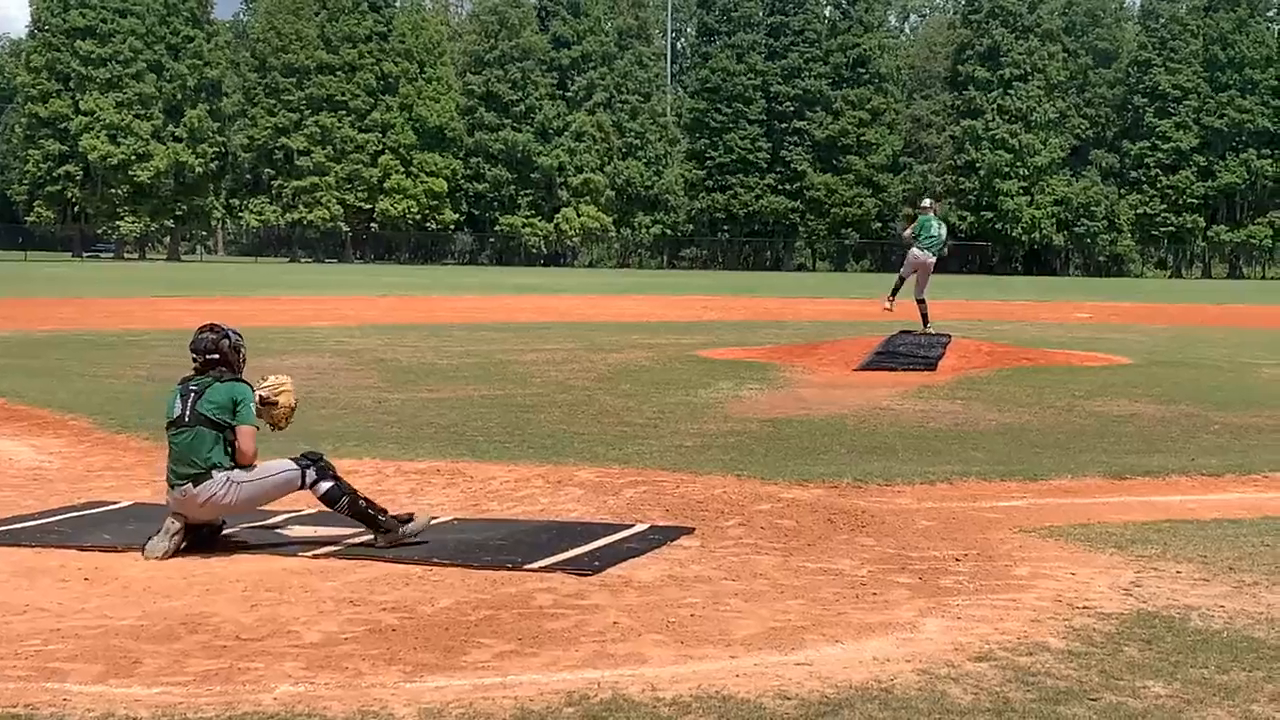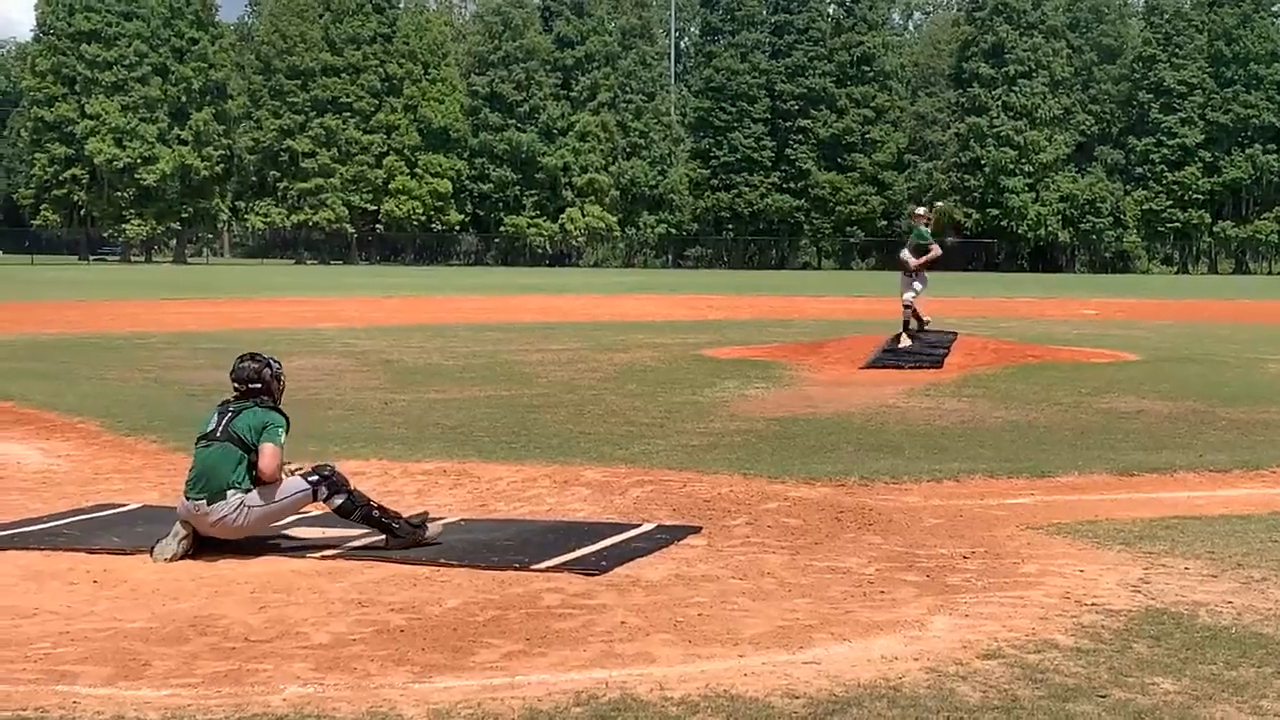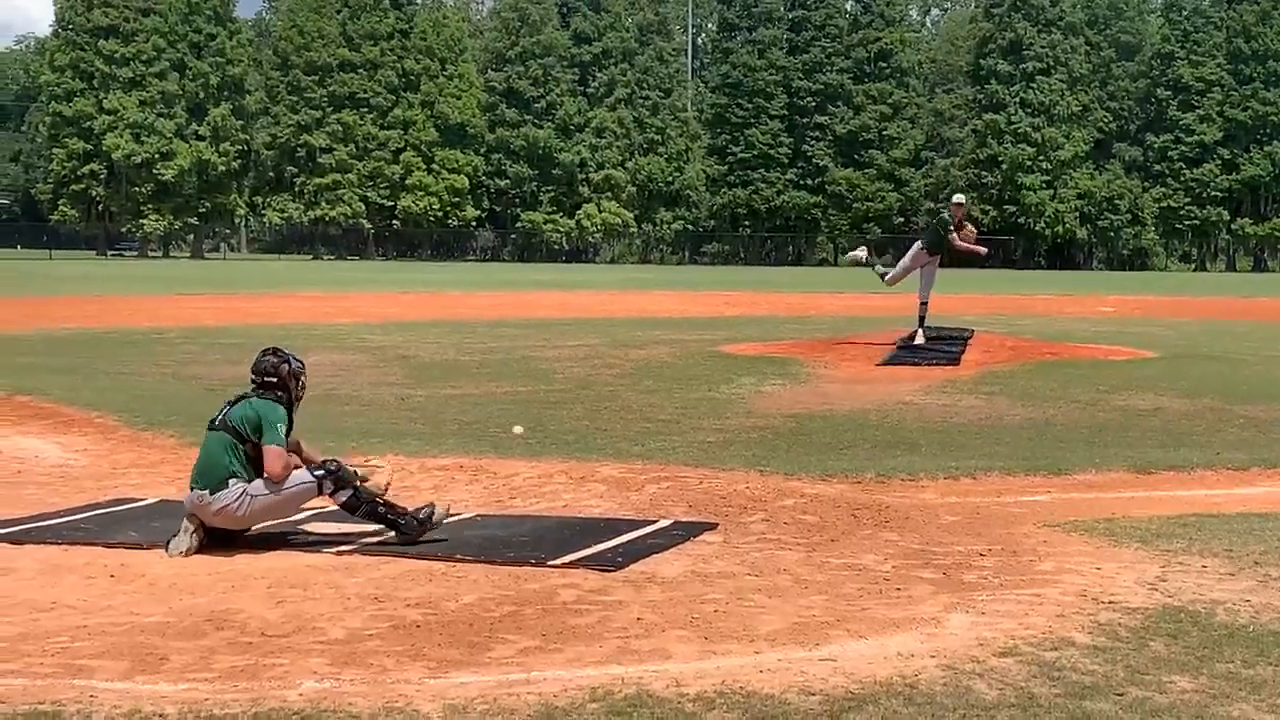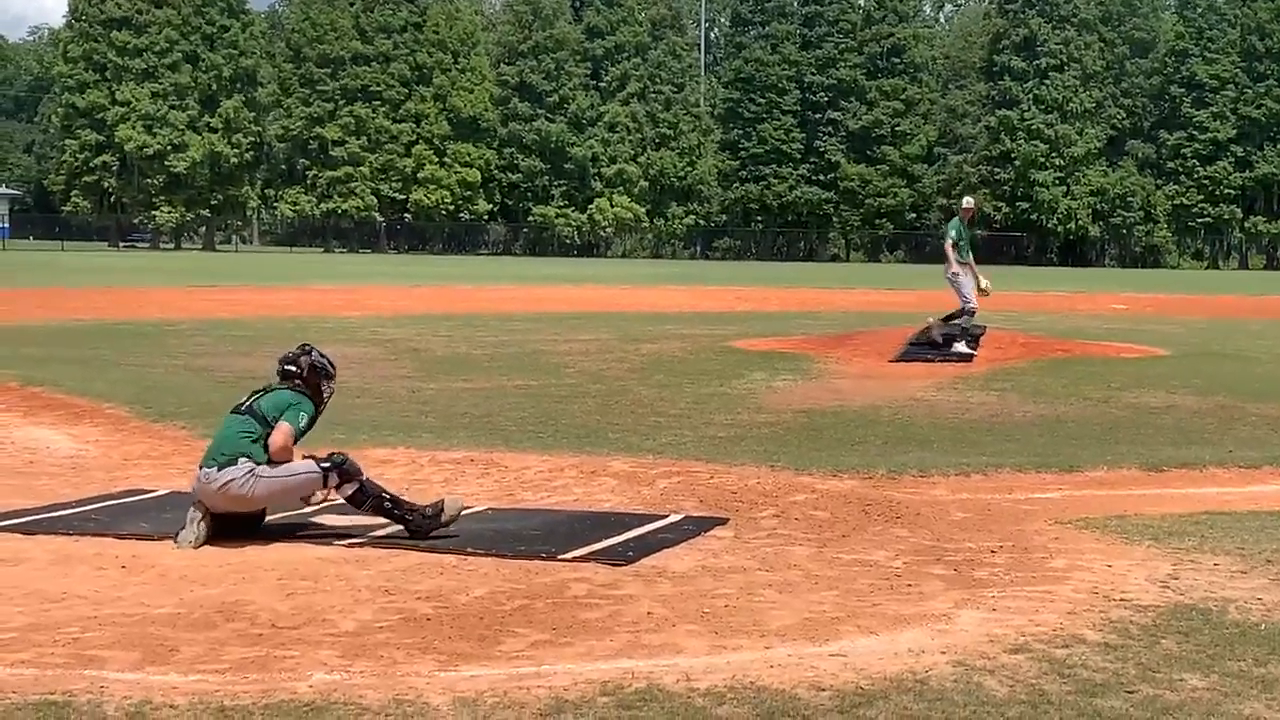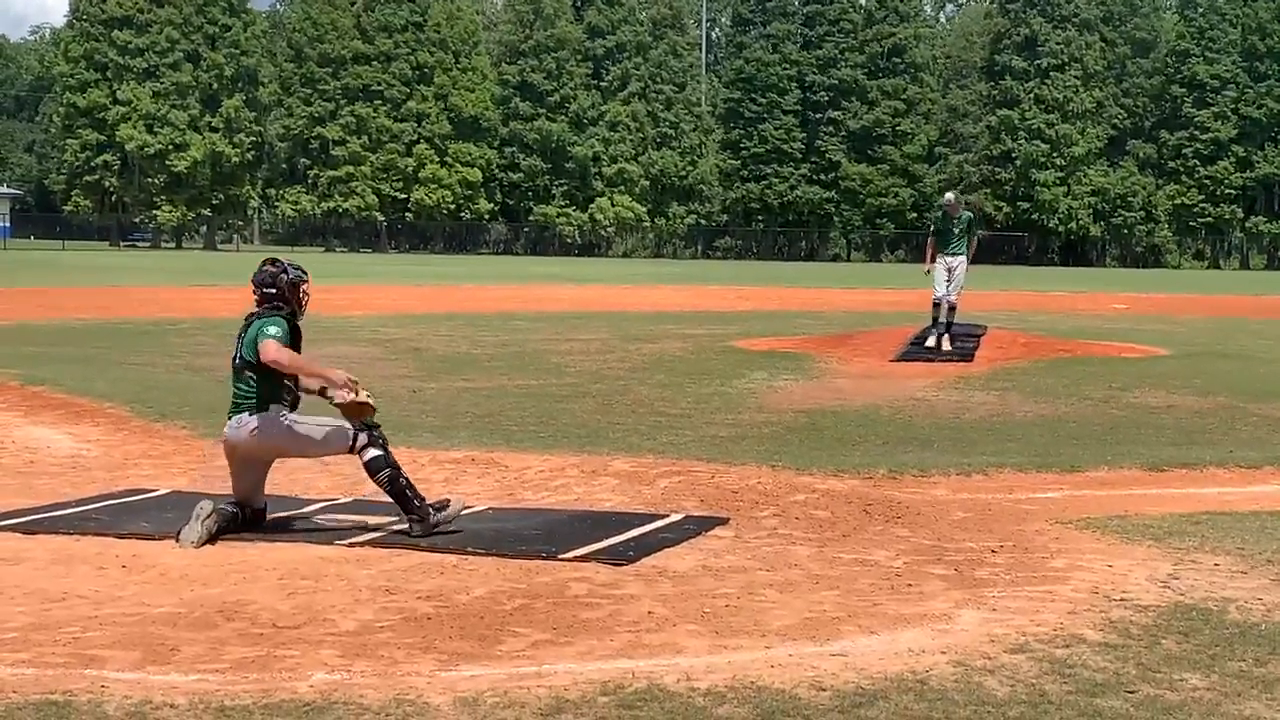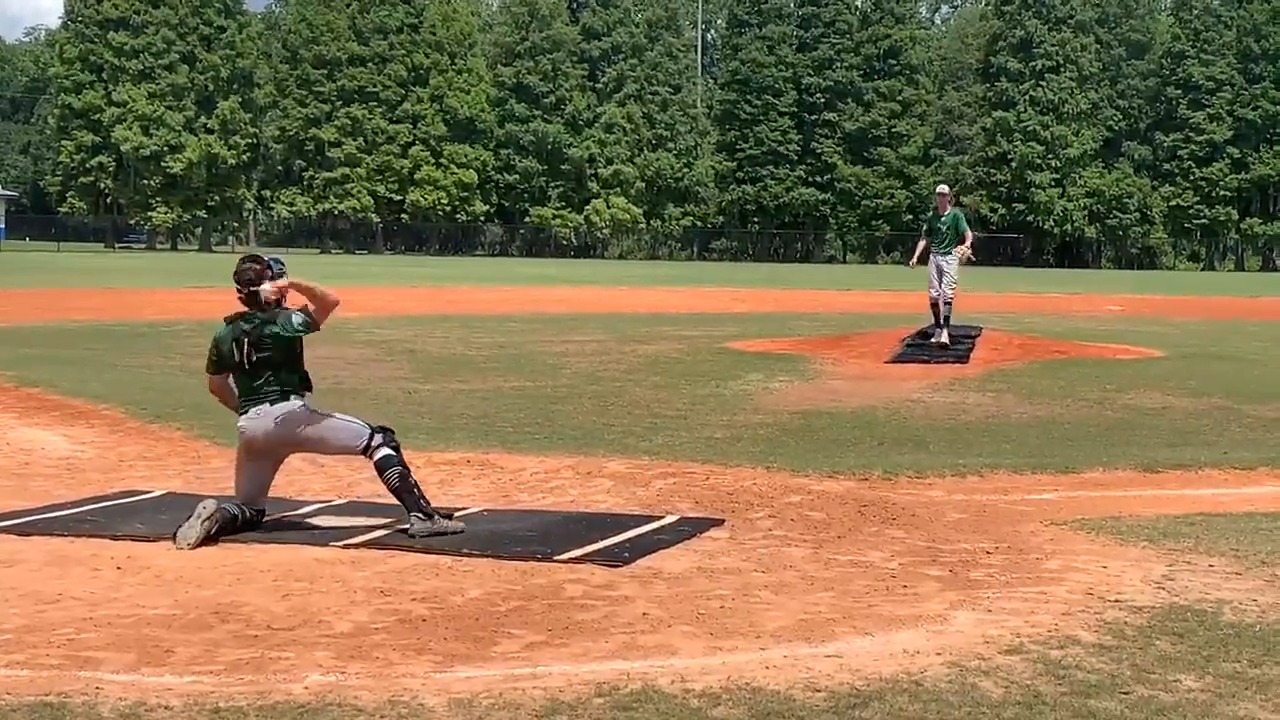
dt=0.5s
person 1, frame 1
left shoulder: (179, 392)
right shoulder: (236, 389)
right elbow: (248, 454)
left hip: (180, 497)
right hip: (215, 490)
left knee: (208, 529)
right knee: (312, 467)
left ankle: (179, 527)
right ankle: (385, 525)
person 1, frame 2
left shoulder: (220, 412)
right shoulder: (271, 417)
right elbow: (268, 470)
left wrist: (281, 470)
right wrist: (285, 475)
left hip: (193, 510)
right hip: (228, 514)
right knee: (325, 479)
left ankle: (188, 531)
right ankle: (399, 529)
person 1, frame 3
left shoulder: (243, 403)
right shoulder: (270, 409)
left elbow: (296, 450)
right elbow: (274, 468)
right wrist: (295, 462)
left hip: (203, 501)
right hip: (231, 499)
right knee: (332, 475)
left ankle: (202, 527)
right ankle: (406, 523)
person 1, frame 4
left shoulder: (269, 395)
right shoulder: (301, 402)
right elbow: (276, 447)
left wrist: (299, 480)
right wrist: (298, 466)
left hip: (206, 484)
right hip: (235, 480)
left knee: (254, 514)
right knee: (339, 468)
left ankle: (209, 518)
right ankle: (417, 519)
person 1, frame 5
left shoulder: (258, 323)
right shoulder: (276, 324)
right elbow: (272, 356)
left wrist: (326, 389)
right wrist: (328, 374)
left hip: (235, 433)
right hip: (269, 424)
left knee: (250, 512)
right knee: (367, 436)
left ankle: (215, 518)
right ankle: (419, 515)
person 1, frame 6
left shoulder: (224, 335)
right shoulder: (283, 322)
left elbow: (216, 386)
right elbow: (330, 302)
right wrist: (296, 283)
left hip: (249, 426)
right hip: (290, 417)
left knee: (250, 511)
right knee: (380, 440)
left ankle: (215, 520)
right ankle: (422, 516)
